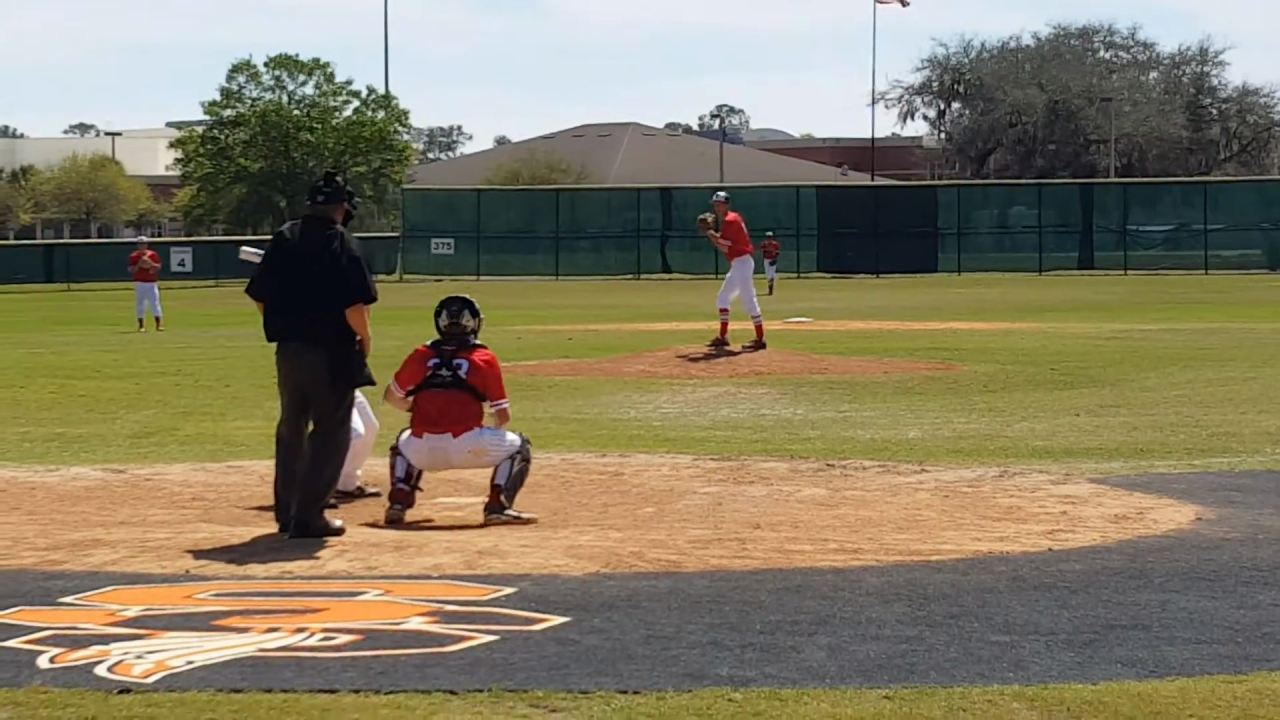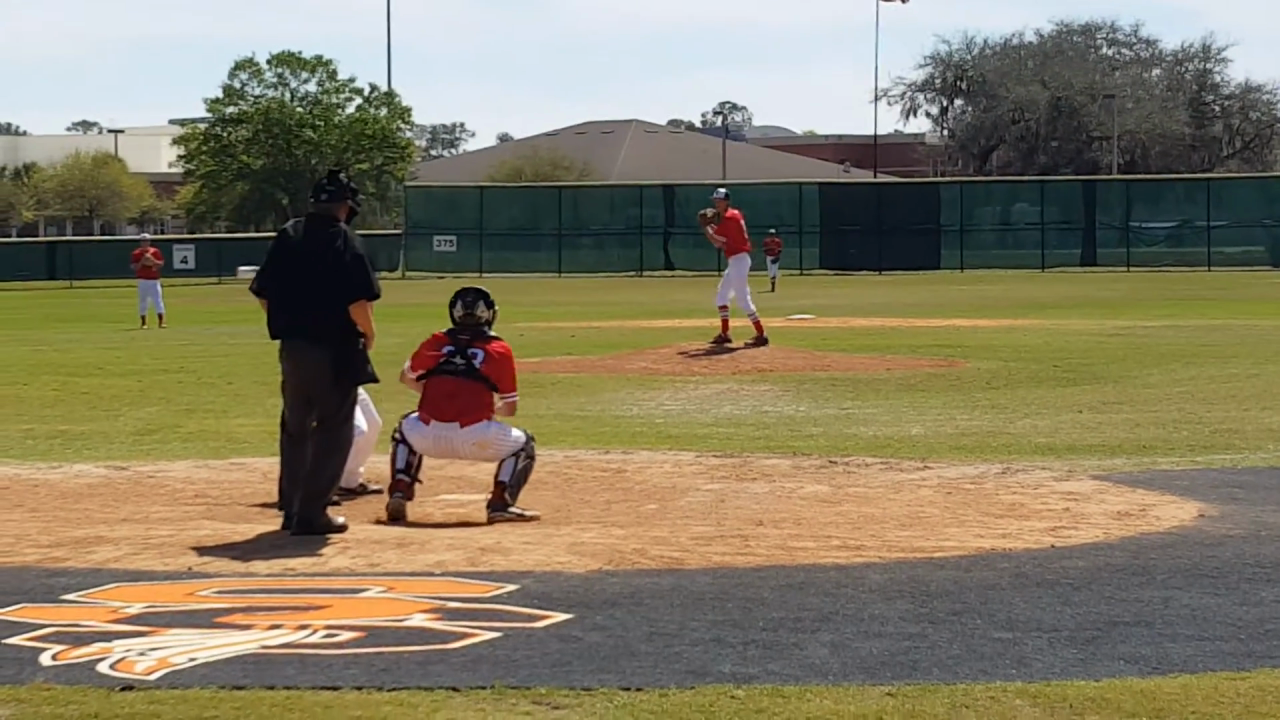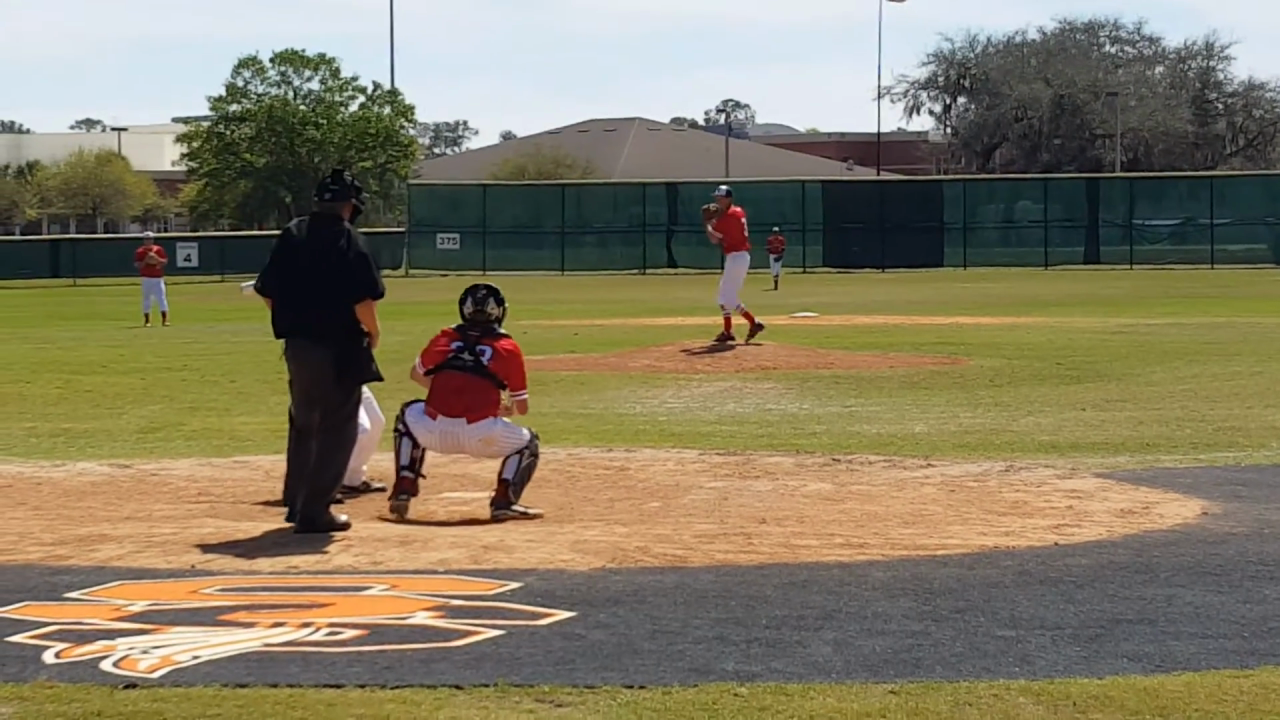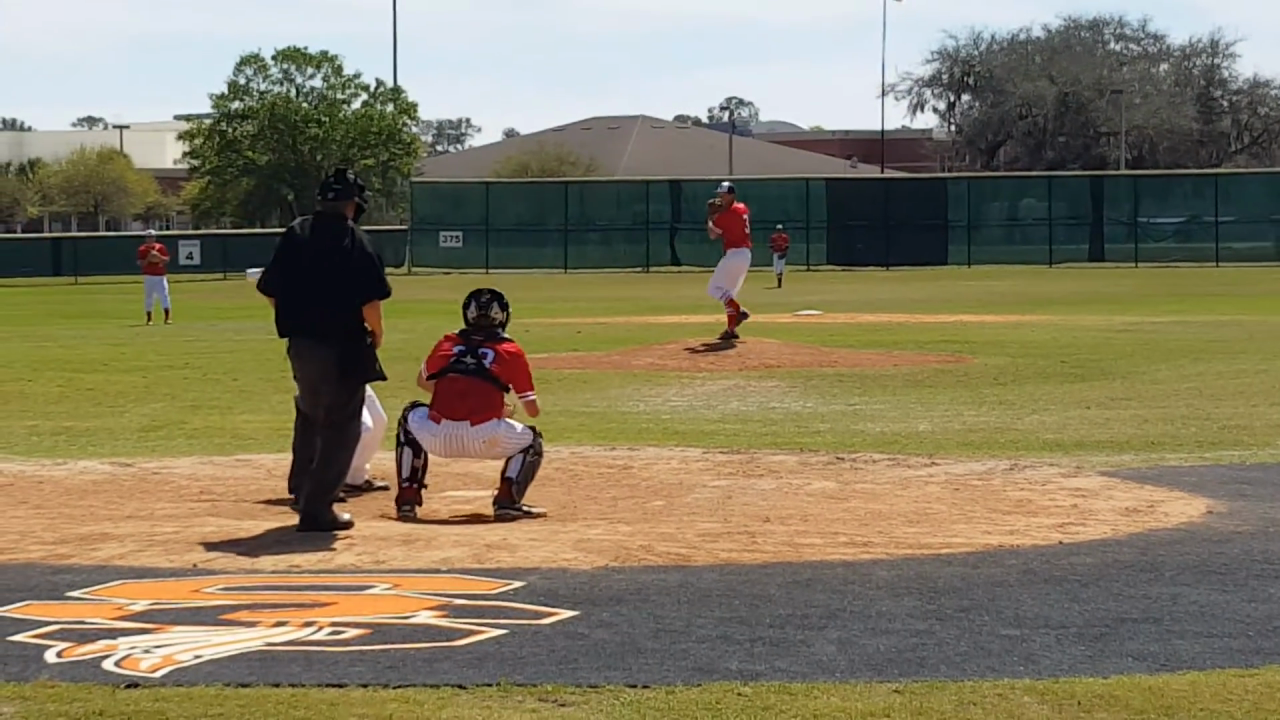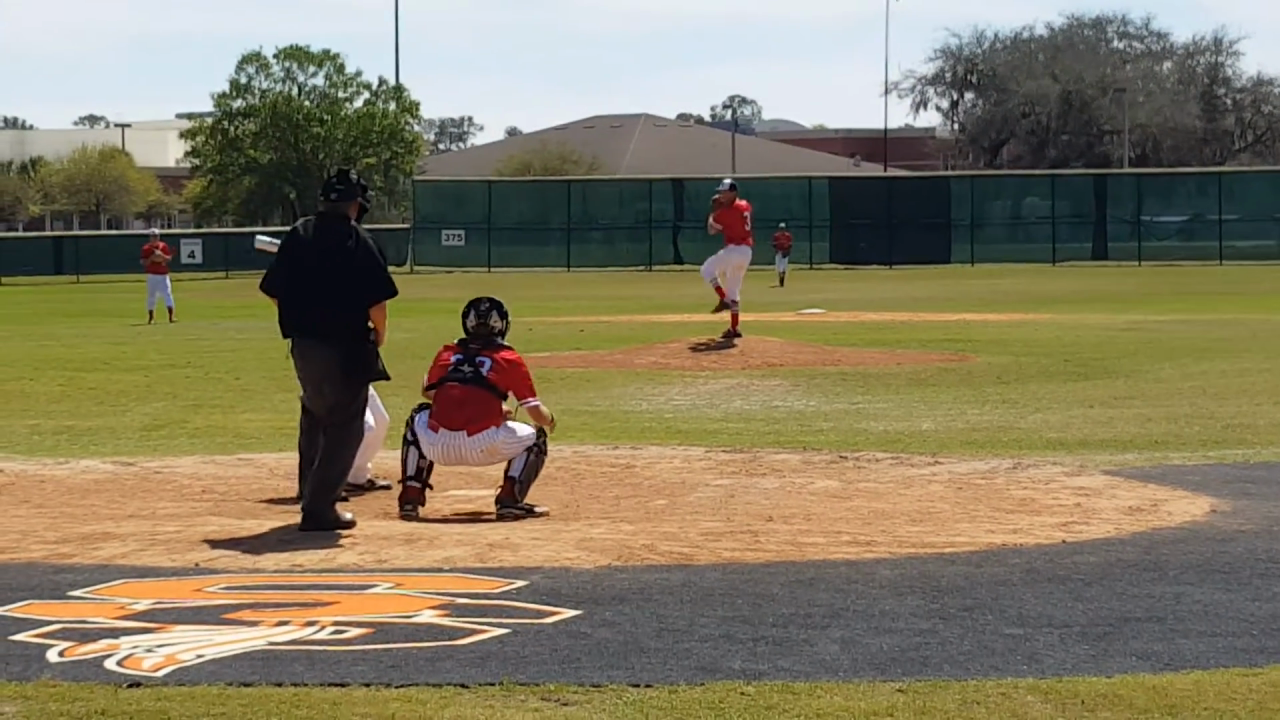
dt=0.1s
person 1, frame 1
left shoulder: (283, 238)
right shoulder: (341, 242)
left elbow: (260, 299)
right elbow: (354, 306)
right wrist: (365, 337)
left hip: (288, 350)
right hip: (331, 352)
left knee: (290, 431)
right knee: (330, 433)
left ankle: (288, 512)
right ankle: (308, 516)
person 1, frame 2
left shoulder: (287, 235)
right shoulder: (345, 240)
left elbow: (264, 296)
right elbow: (357, 303)
right wrist: (369, 332)
left hip: (292, 347)
right hip: (334, 349)
left knee: (295, 427)
right knee: (334, 430)
left ankle: (292, 508)
right ankle: (310, 513)
person 1, frame 3
left shoulder: (291, 234)
right shoulder: (349, 239)
left elbow: (268, 295)
right elbow: (362, 302)
right wrist: (373, 332)
left hip: (297, 345)
right hip: (339, 348)
left knee: (303, 422)
right knee: (337, 429)
left ankle: (297, 503)
right ankle: (313, 511)
person 1, frame 4
left shoulder: (294, 233)
right shoulder: (353, 239)
left elbow: (271, 293)
right elbow: (370, 303)
right wrist: (377, 332)
left hip: (300, 344)
right hip: (342, 347)
left knee: (310, 415)
right knee: (341, 427)
left ankle: (303, 493)
right ankle: (316, 510)
person 1, frame 5
left shoulder: (298, 234)
right shoulder: (357, 240)
left elbow: (274, 293)
right elbow: (376, 303)
right wrist: (380, 331)
left hip: (303, 344)
right hip: (346, 346)
left knee: (315, 413)
right knee: (344, 426)
left ankle: (312, 492)
right ankle: (319, 509)
person 2, frame 1
left shoulder: (420, 355)
right shoulder: (484, 358)
left elbow: (390, 395)
right elbow: (503, 416)
right wrist: (495, 428)
left hip: (423, 450)
right hip: (466, 444)
left knee: (405, 442)
right knee: (520, 446)
left ankle: (399, 501)
right ankle: (498, 506)
person 2, frame 2
left shoulder: (435, 343)
right shoulder: (500, 350)
left elbow: (405, 377)
right elbow: (511, 408)
right wrist: (494, 407)
left hip: (429, 436)
right hip: (474, 436)
left knee: (406, 428)
right knee: (524, 444)
left ankle: (400, 491)
right ankle: (501, 503)
person 2, frame 3
left shoulder: (444, 339)
right shoulder: (508, 347)
left elbow: (417, 375)
right elbow: (522, 408)
right wrist: (506, 408)
left hip: (435, 431)
right hip: (480, 432)
left knee: (408, 416)
right knee: (528, 442)
left ankle: (403, 490)
right ankle: (505, 500)
person 2, frame 4
left shoulder: (447, 344)
right shoulder: (511, 351)
left elbow: (425, 381)
right elbow: (532, 409)
left hip: (437, 435)
right hip: (482, 436)
left knee: (410, 418)
right knee: (531, 440)
left ankle: (407, 497)
right ankle: (508, 501)
person 2, frame 5
left shoulder: (447, 353)
right shoulder: (510, 359)
left elbow: (428, 392)
right elbow: (538, 415)
right wrist: (550, 421)
left hip: (438, 445)
right hip: (482, 444)
left knee: (418, 418)
right knee: (536, 438)
left ankle: (410, 497)
right ankle: (510, 500)
